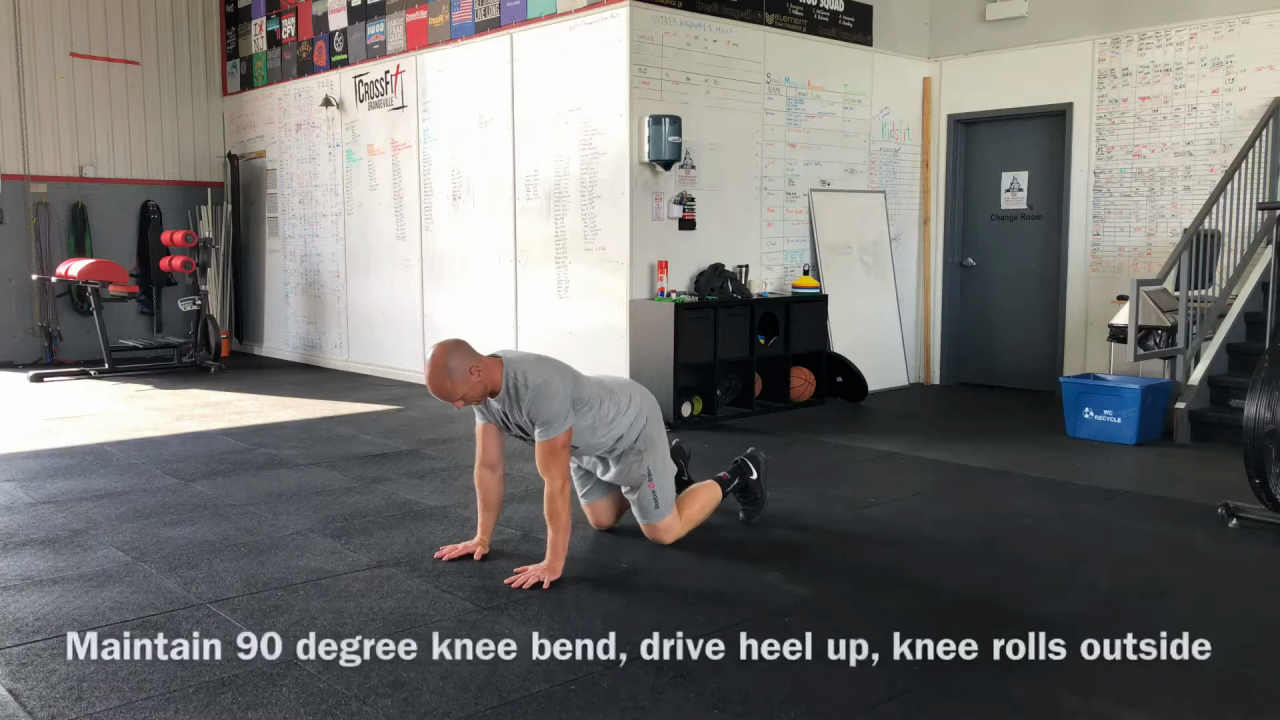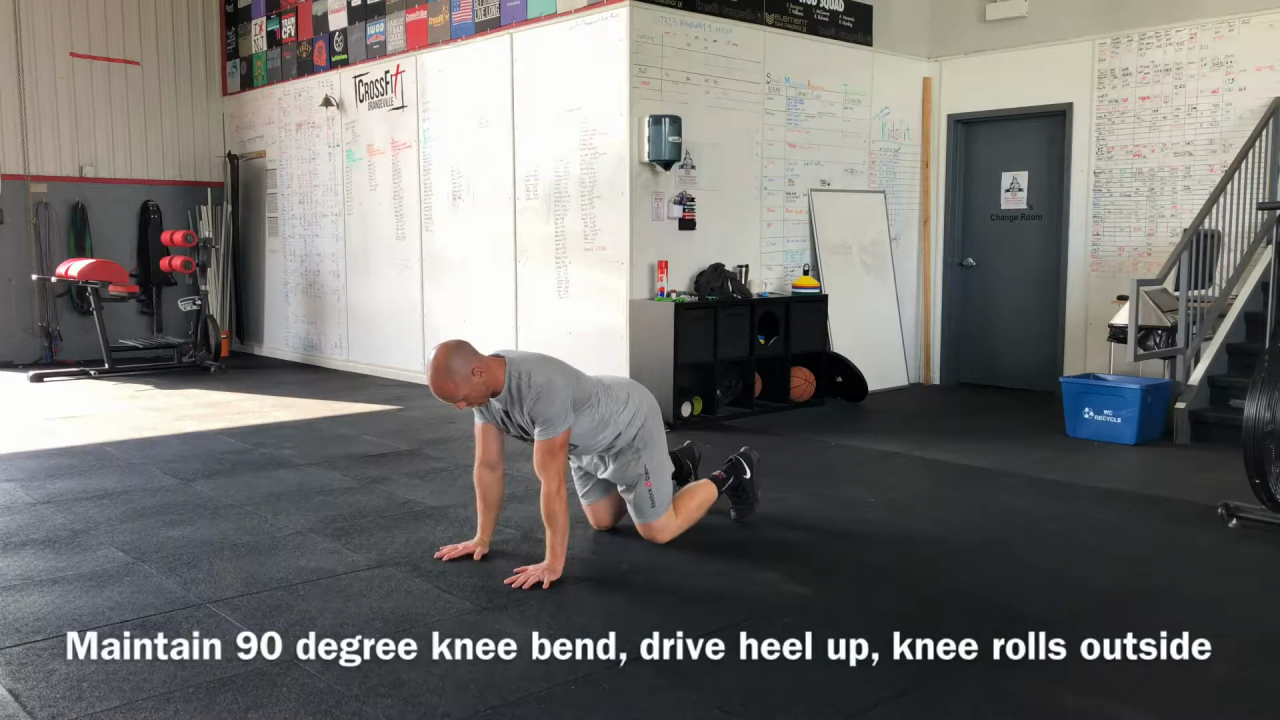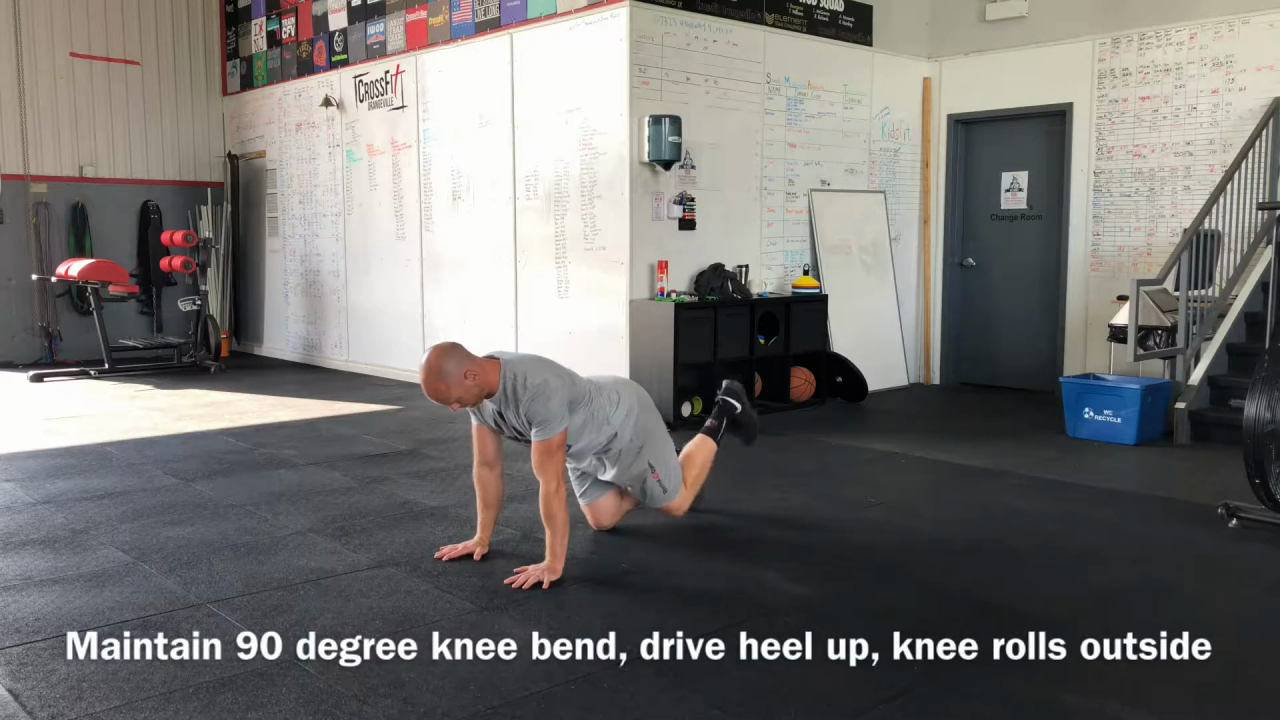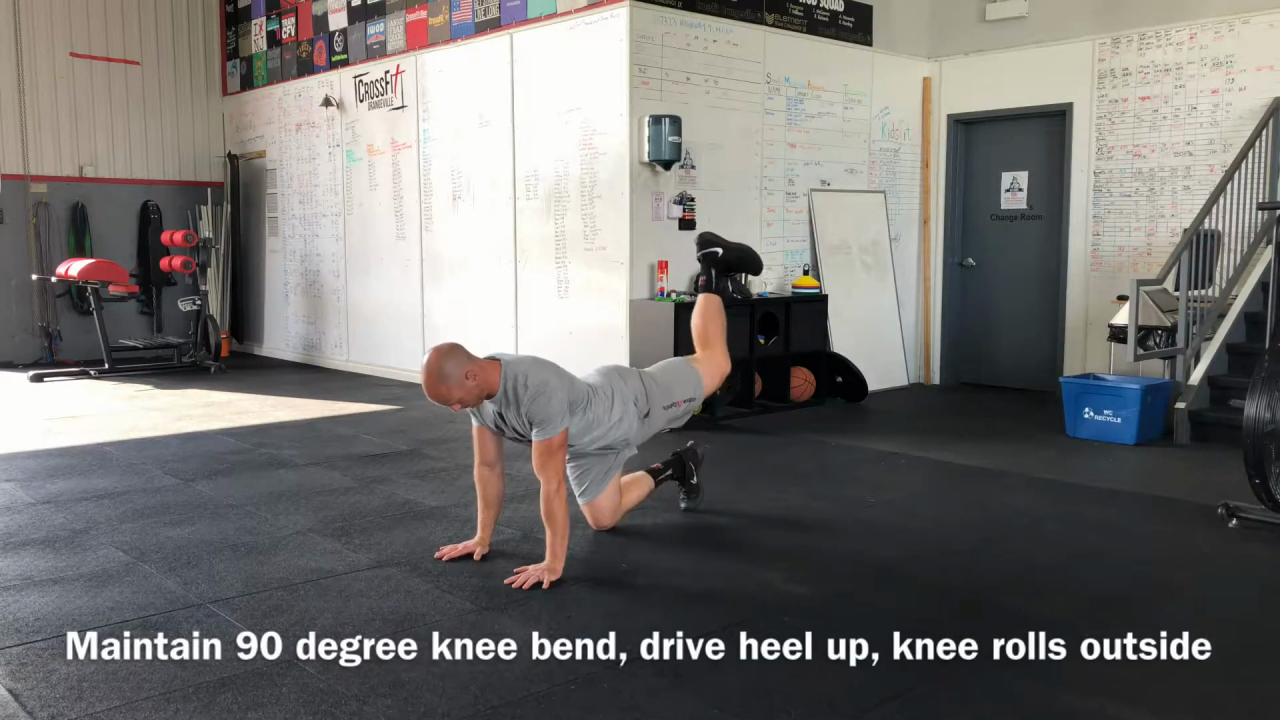
dt=0.7s
person 1, frame 1
left shoulder: (539, 389)
right shoulder: (481, 387)
left elbow: (556, 481)
right elbow: (489, 467)
left wrist: (554, 563)
right wrist: (482, 538)
left hip: (631, 427)
right hip: (589, 439)
left knee: (663, 531)
right knee: (602, 521)
left ankle: (739, 475)
right ankle: (668, 467)
person 1, frame 2
left shoulder: (541, 389)
right shoulder: (483, 385)
left elbow: (552, 481)
right elbow: (488, 466)
left wrist: (554, 563)
right wrist: (482, 538)
left hip: (629, 425)
right hip: (589, 439)
left knee: (659, 531)
right knee: (603, 522)
left ankle: (732, 475)
right ankle: (675, 465)
person 1, frame 3
left shoulder: (536, 389)
right shoulder: (477, 387)
left elbow: (551, 481)
right elbow: (487, 466)
left wrist: (554, 562)
right wrist: (482, 537)
left hip: (624, 423)
right hip: (585, 440)
left knee: (676, 502)
right knee: (603, 521)
left ankle: (724, 412)
right ankle: (668, 463)
person 1, frame 4
left shoulder: (538, 390)
right shoulder: (476, 389)
left elbow: (552, 481)
right elbow: (488, 466)
left wrist: (554, 562)
right wrist: (482, 538)
left hip: (628, 404)
left knee: (715, 365)
right knee: (603, 520)
left ankle: (712, 271)
right ankle: (673, 468)
